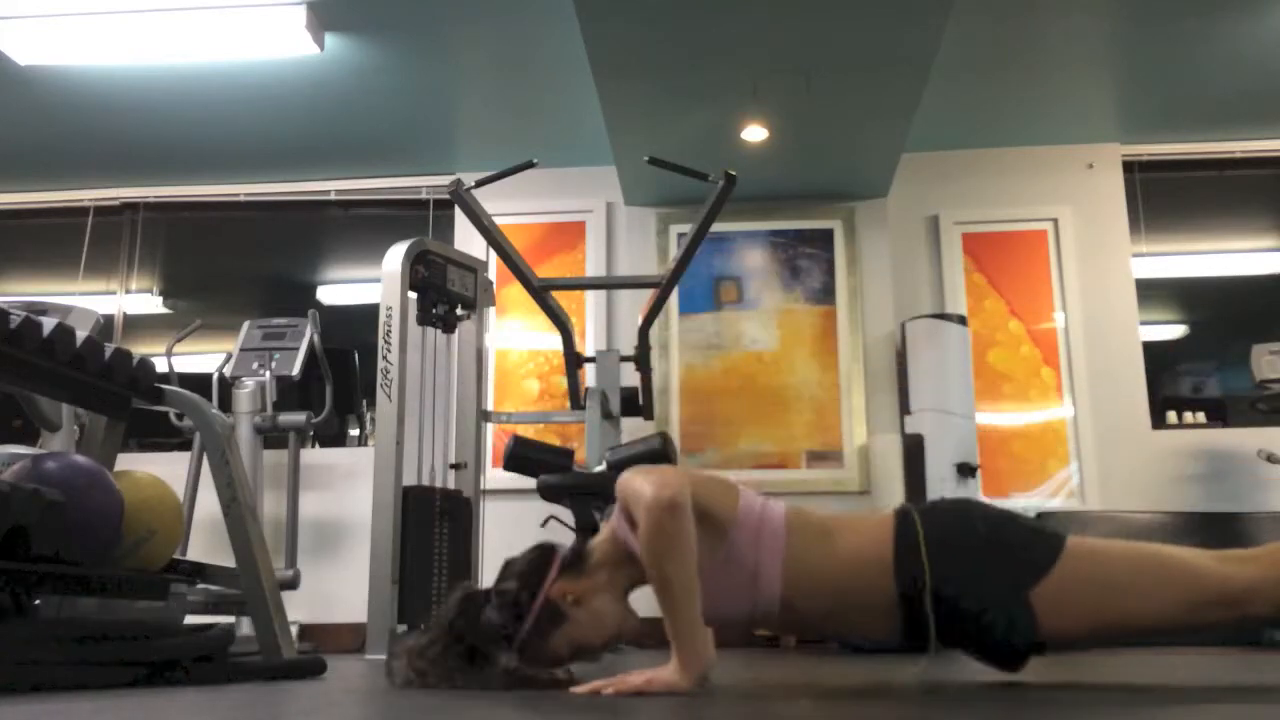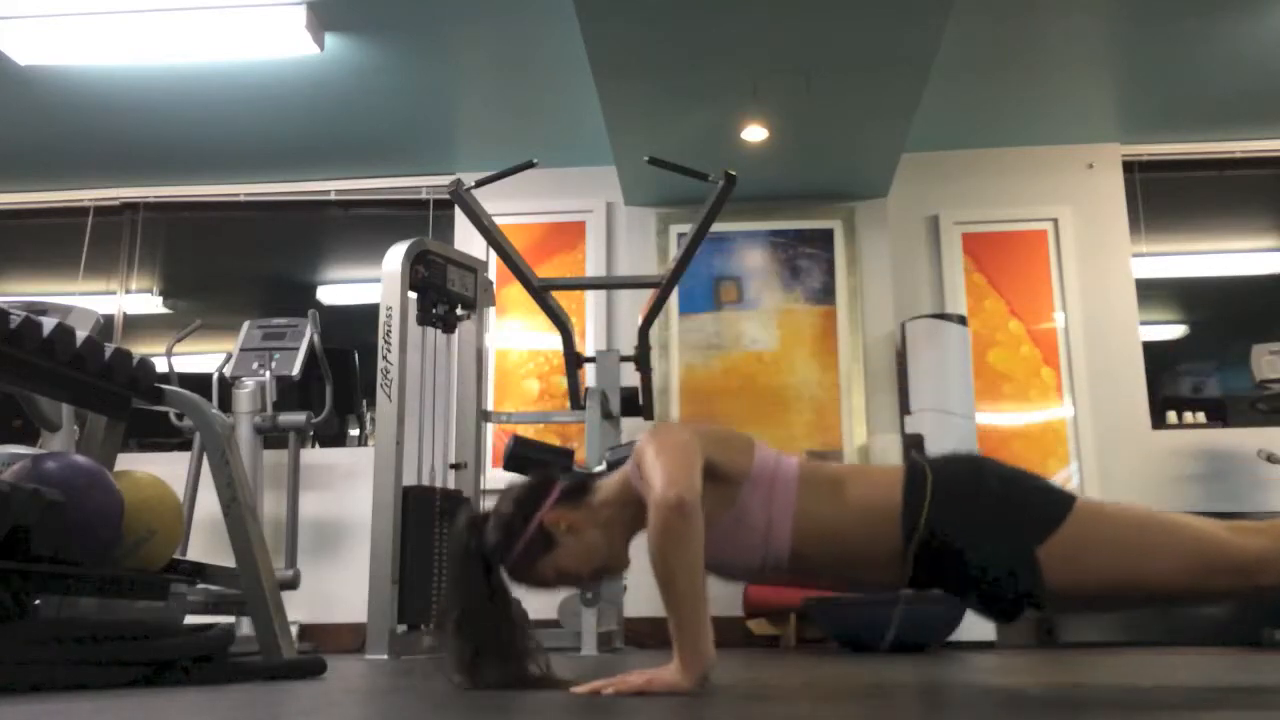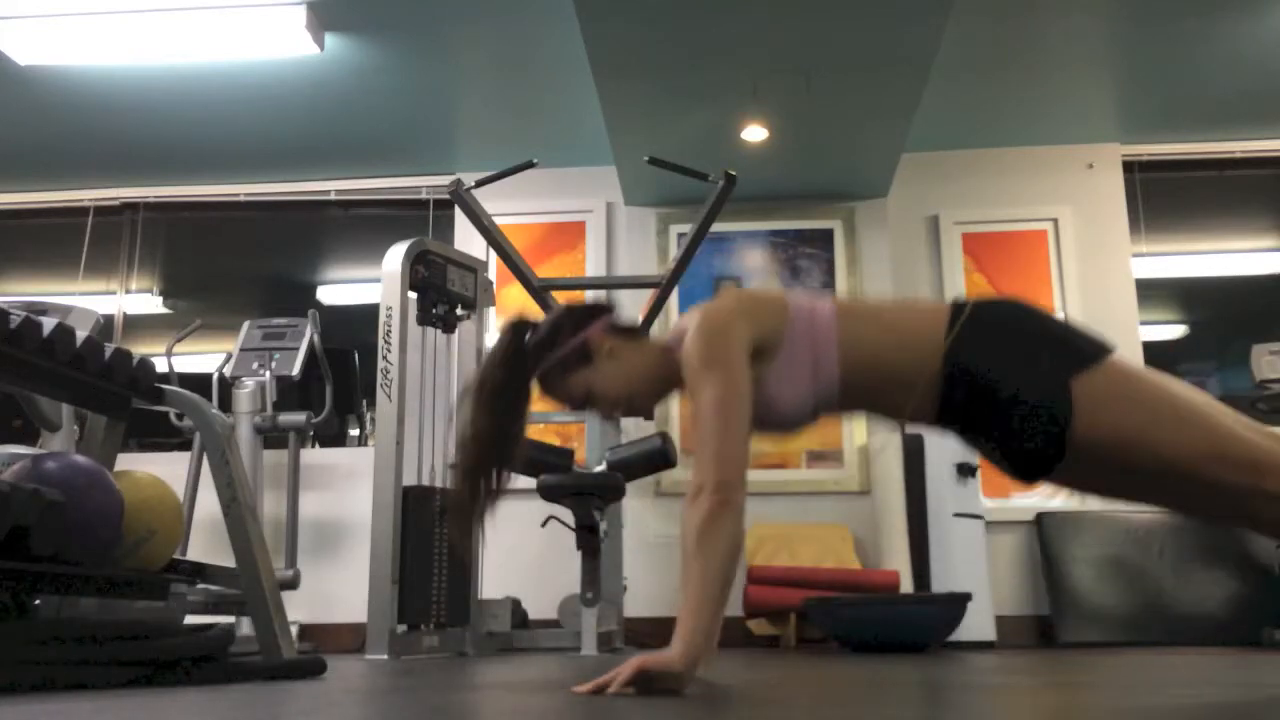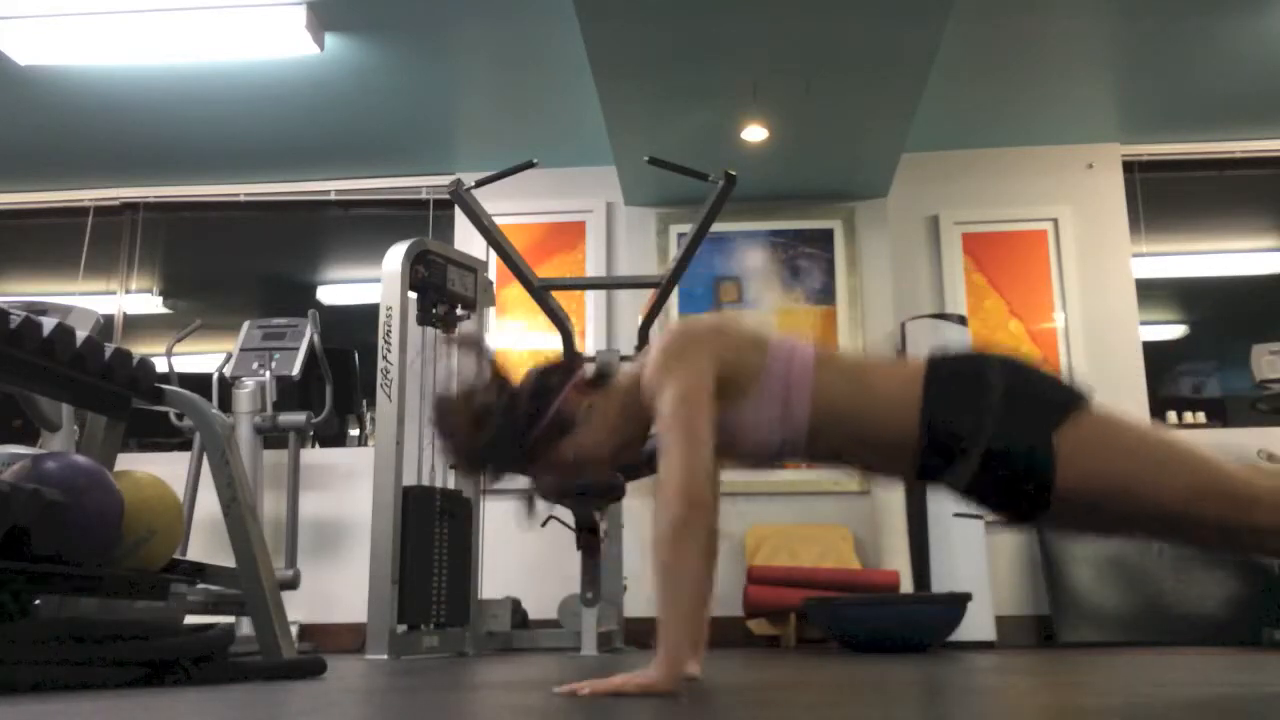
dt=0.3s
person 1, frame 1
left shoulder: (636, 492)
right shoulder: (639, 541)
left elbow: (669, 507)
left wrist: (688, 662)
left hip: (952, 569)
right hip: (933, 569)
person 1, frame 2
left shoulder: (656, 450)
right shoulder: (645, 495)
left elbow: (676, 505)
left wrist: (689, 664)
right wrist: (691, 653)
left hip: (961, 522)
right hip: (941, 527)
person 1, frame 3
left shoulder: (709, 335)
right shoulder: (697, 366)
left elbow: (722, 492)
right elbow: (719, 492)
left wrist: (689, 649)
right wrist: (694, 642)
left hip: (1004, 367)
right hip: (978, 391)
person 1, frame 4
left shoulder: (673, 358)
right shoulder: (667, 411)
left elbow: (691, 479)
right elbow: (694, 499)
left wrist: (667, 662)
right wrist: (688, 642)
left hip: (979, 419)
right hip: (964, 438)
